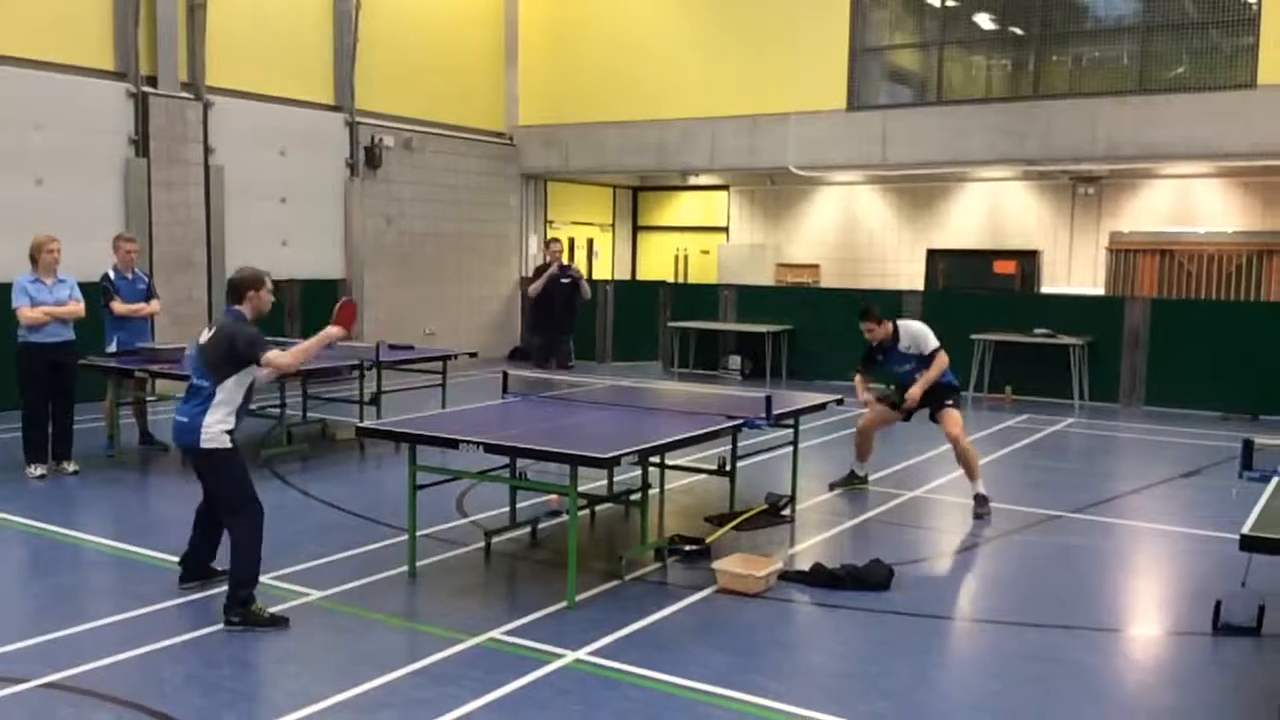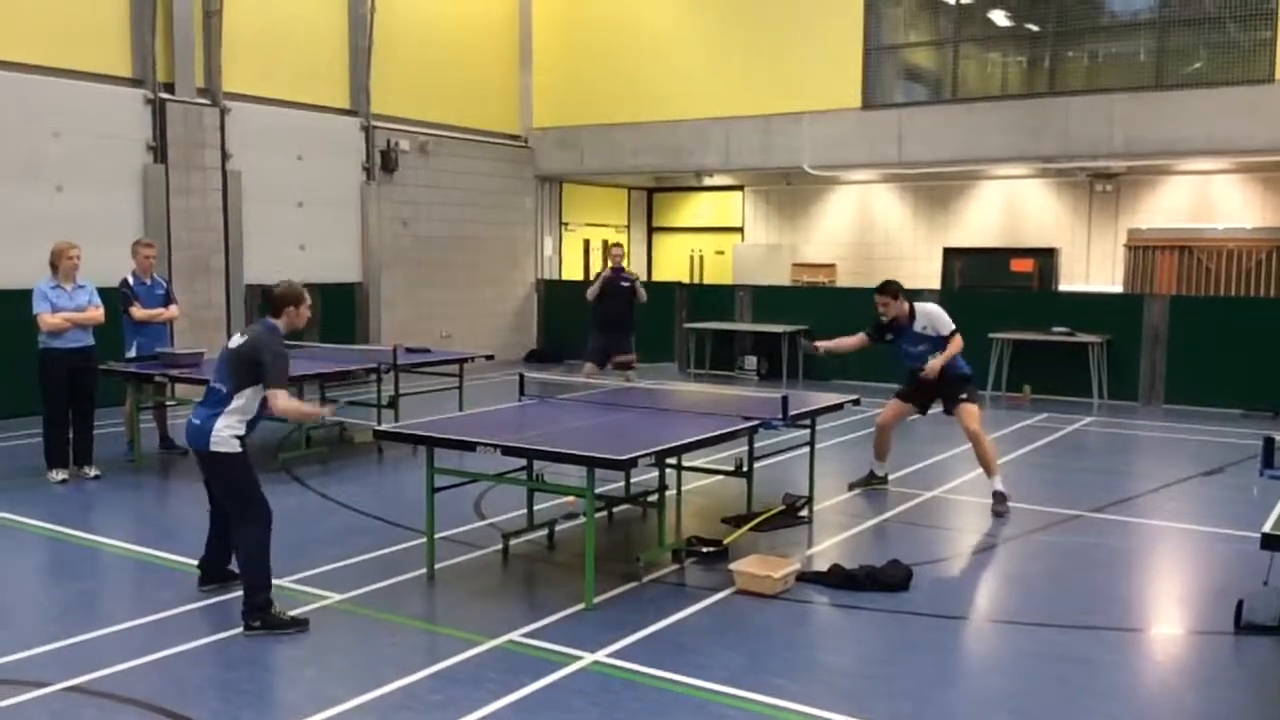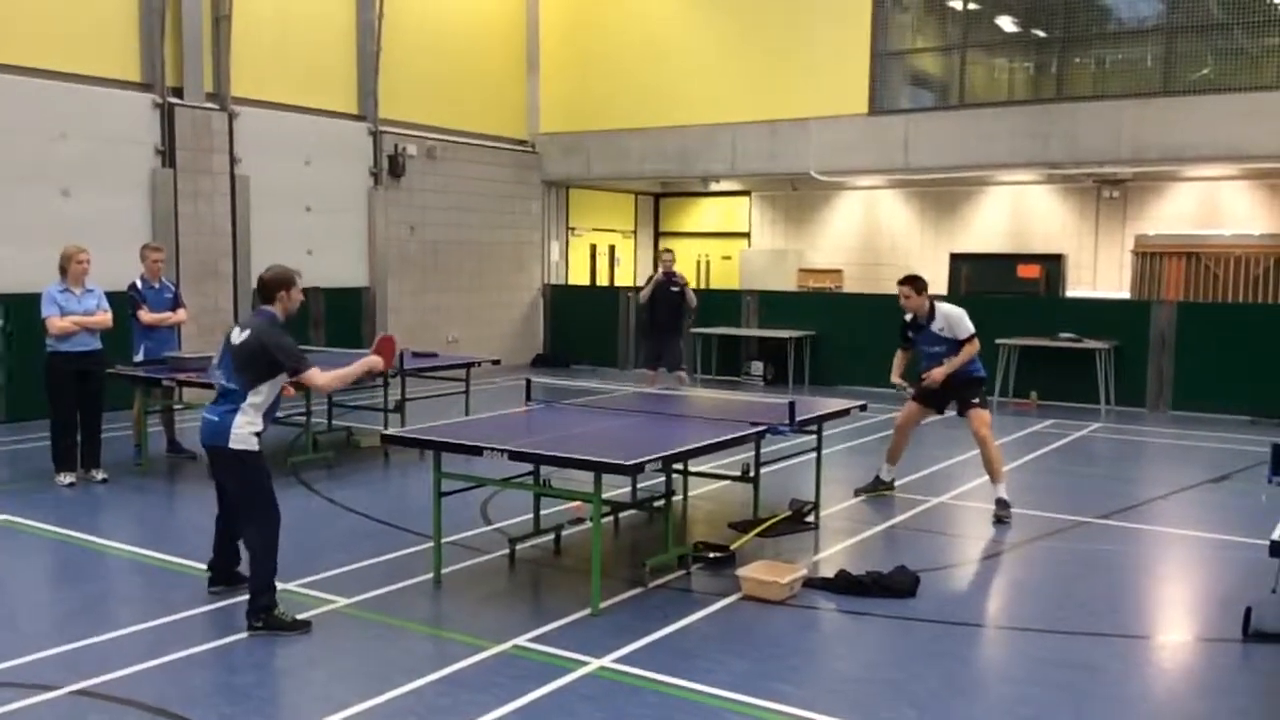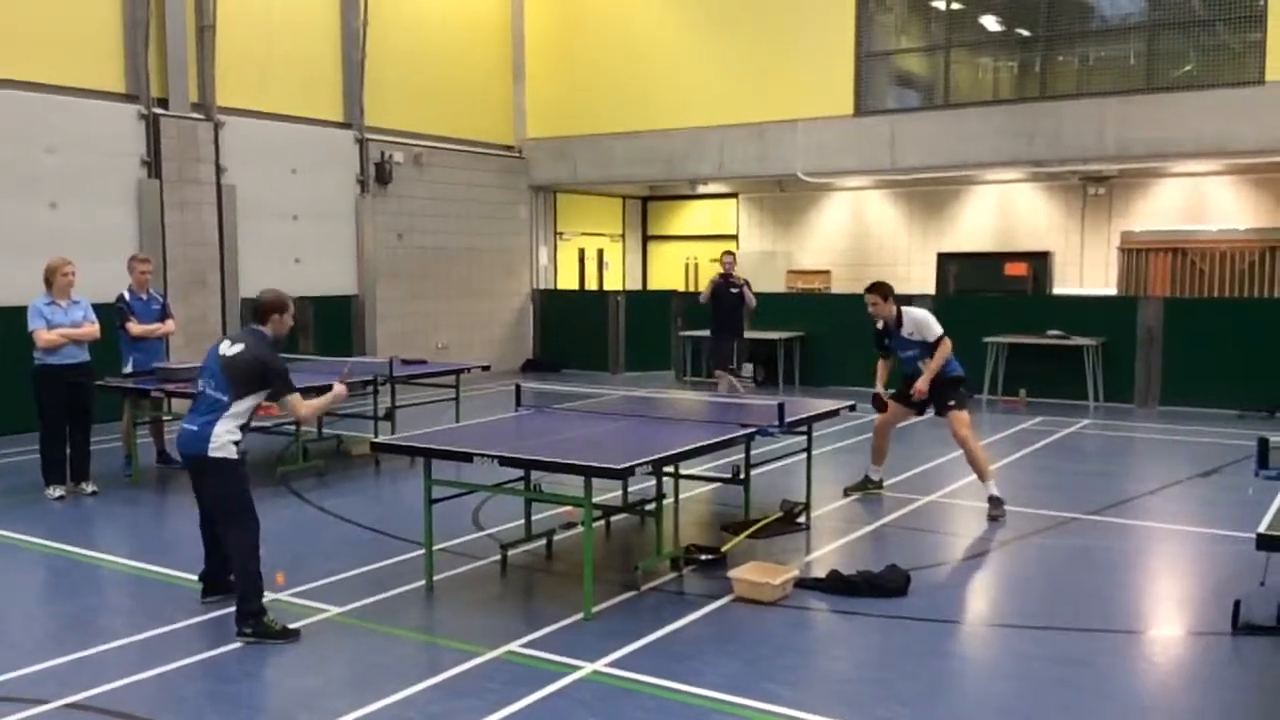
dt=1s
person 1, frame 1
left shoulder: (220, 327)
right shoulder: (239, 332)
right elbow: (284, 362)
left wrist: (265, 372)
right wrist: (326, 336)
left hip: (188, 427)
right hip: (210, 435)
left knee: (215, 501)
right knee: (245, 513)
left ankle: (194, 568)
right ankle: (240, 607)
person 1, frame 2
left shoulder: (251, 335)
right shoulder: (270, 346)
right elbow: (281, 406)
left wrist: (268, 401)
right wrist: (316, 412)
left hip: (203, 429)
right hip: (221, 439)
left knee: (226, 505)
right knee: (254, 516)
left ankle: (213, 571)
right ankle: (258, 612)
person 1, frame 3
left shoulder: (244, 328)
right shoulder: (272, 337)
right elbow: (322, 383)
left wrist: (273, 385)
right wrist: (366, 363)
left hip: (214, 428)
right hip: (236, 438)
left knee: (232, 507)
right knee: (263, 518)
left ankle: (222, 573)
right ankle: (262, 612)
person 1, frame 4
left shoulder: (224, 343)
right shoulder: (266, 358)
right elbow: (301, 412)
right wrist: (335, 395)
left hip: (189, 437)
right hip: (216, 446)
left knee: (213, 516)
right knee: (242, 527)
left ankle: (215, 581)
right ankle: (251, 619)
person 2, frame 1
left shoulder: (69, 282)
right shoulder: (22, 284)
left elbow: (80, 312)
right elbow: (26, 318)
left wrist: (46, 310)
right wrist: (64, 312)
left hip: (65, 349)
right hip: (33, 351)
left knee: (65, 405)
right knee: (35, 407)
left ankle: (63, 458)
right ankle: (35, 461)
person 2, frame 2
left shoulder: (88, 288)
right shoulder: (42, 290)
left elbow: (99, 317)
right elbow: (47, 324)
left wrist: (66, 315)
right wrist: (83, 319)
left hip: (85, 354)
right hip: (54, 356)
left knee: (85, 409)
right knee: (56, 412)
left ankle: (85, 462)
right ankle: (57, 466)
person 2, frame 3
left shoulder: (96, 292)
right shoulder: (51, 293)
left elbow: (107, 321)
right elbow: (55, 327)
left wrist: (75, 319)
right wrist: (91, 323)
left hip: (93, 358)
right hip: (62, 360)
left knee: (93, 414)
right knee: (64, 415)
left ankle: (92, 466)
right ankle: (64, 469)
person 2, frame 4
left shoulder: (83, 304)
right shoulder: (37, 306)
left elbow: (95, 332)
right elbow: (42, 340)
left wrist: (62, 331)
right wrist: (78, 335)
left hip: (81, 370)
right hip: (50, 373)
left knee: (82, 426)
right knee: (53, 428)
left ankle: (82, 478)
right ankle: (55, 482)
person 3, frame 1
left shoulder: (915, 330)
right shoulder: (874, 347)
left elbow: (943, 360)
right elbow: (861, 375)
left wrist: (920, 387)
right wrist: (863, 394)
left hip: (940, 386)
right hip: (909, 389)
left knee: (955, 434)
right knee: (864, 426)
left ankle: (980, 495)
right ankle: (858, 474)
person 3, frame 2
left shoulder: (931, 312)
right shoulder: (887, 325)
left elbow: (957, 341)
right elbow: (858, 341)
left wrist: (939, 361)
right wrist: (825, 345)
left hip: (953, 376)
right hip: (921, 378)
left knee: (973, 429)
right knee: (883, 423)
left ankle: (998, 491)
right ankle: (878, 474)
person 3, frame 3
left shoulder: (952, 314)
right shoulder: (909, 321)
left elbow: (974, 346)
right elbow: (904, 350)
left wrist: (944, 370)
right wrist: (895, 374)
left hip: (967, 378)
right hip: (933, 378)
left knee: (982, 433)
right knee: (901, 424)
left ankle: (1001, 498)
right ankle: (885, 479)
person 3, frame 4
left shoulder: (919, 317)
right shoulder: (881, 329)
left elbow: (945, 346)
right elbow: (885, 358)
left wrist: (925, 379)
right wrist: (879, 385)
left hip: (946, 379)
right hip: (915, 381)
left knee: (963, 434)
right knee: (881, 424)
left ankle: (994, 496)
right ankle: (873, 478)
person 4, frame 1
left shoulder: (144, 278)
right shoulder: (108, 279)
left elbow: (155, 308)
right elbow: (117, 309)
left wrist: (129, 309)
right wrist: (141, 306)
left hip: (143, 345)
right hip: (119, 346)
left knee: (140, 392)
right knee: (114, 393)
left ankle: (145, 435)
right ankle: (111, 439)
person 4, frame 2
left shoulder: (163, 284)
right shoulder: (127, 285)
left elbow: (174, 313)
right elbow: (137, 314)
left wrist: (148, 315)
right wrist: (160, 310)
left hip: (162, 350)
right hip: (138, 351)
left knee: (160, 396)
right knee: (134, 398)
left ankle: (165, 439)
right ankle: (131, 443)
person 4, frame 3
left shoulder: (171, 287)
right shoulder: (136, 288)
left elbow: (182, 316)
right elbow: (145, 318)
left wrist: (156, 318)
right wrist: (168, 314)
left hip: (170, 353)
right hip: (146, 355)
left knee: (168, 400)
right knee: (142, 401)
left ankle: (172, 443)
right ankle: (139, 447)
person 4, frame 4
left shoulder: (159, 299)
right shoulder: (123, 300)
left elbow: (170, 328)
right elbow: (133, 330)
left wrist: (144, 329)
right wrist: (156, 326)
left hip: (158, 365)
right hip: (134, 366)
left knee: (157, 411)
right knee: (131, 412)
left ankle: (162, 454)
right ankle: (129, 459)
